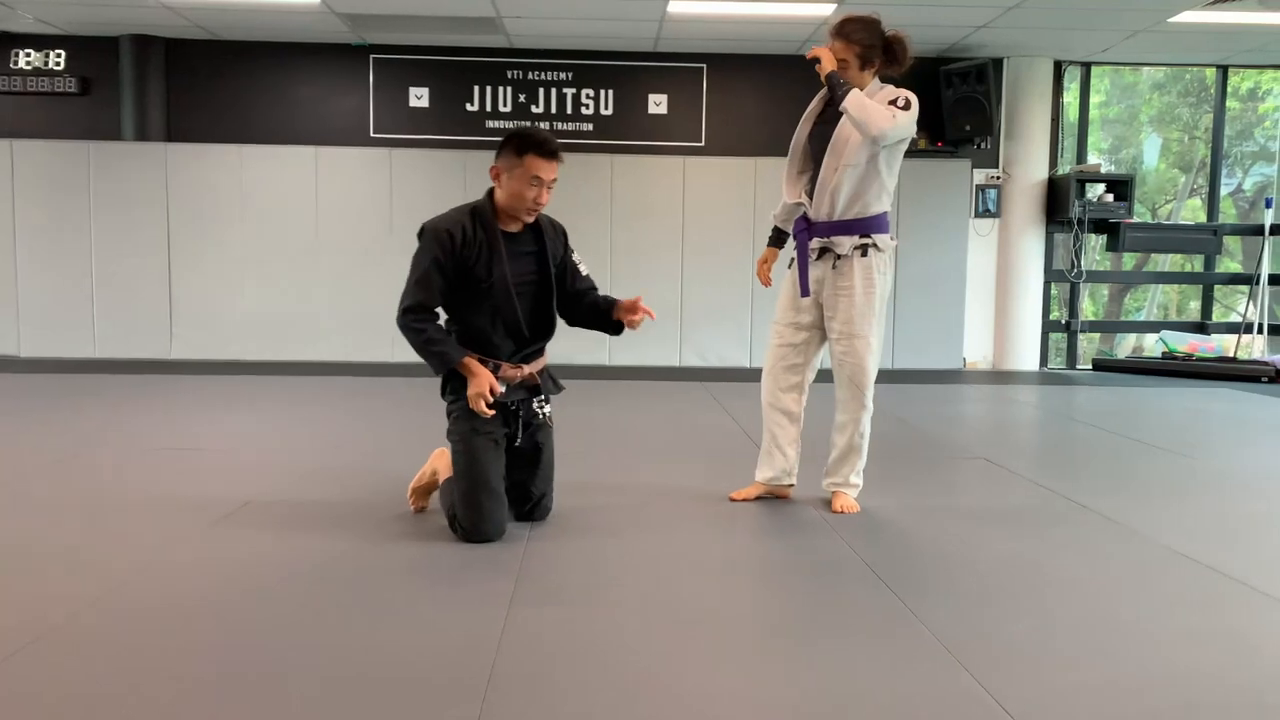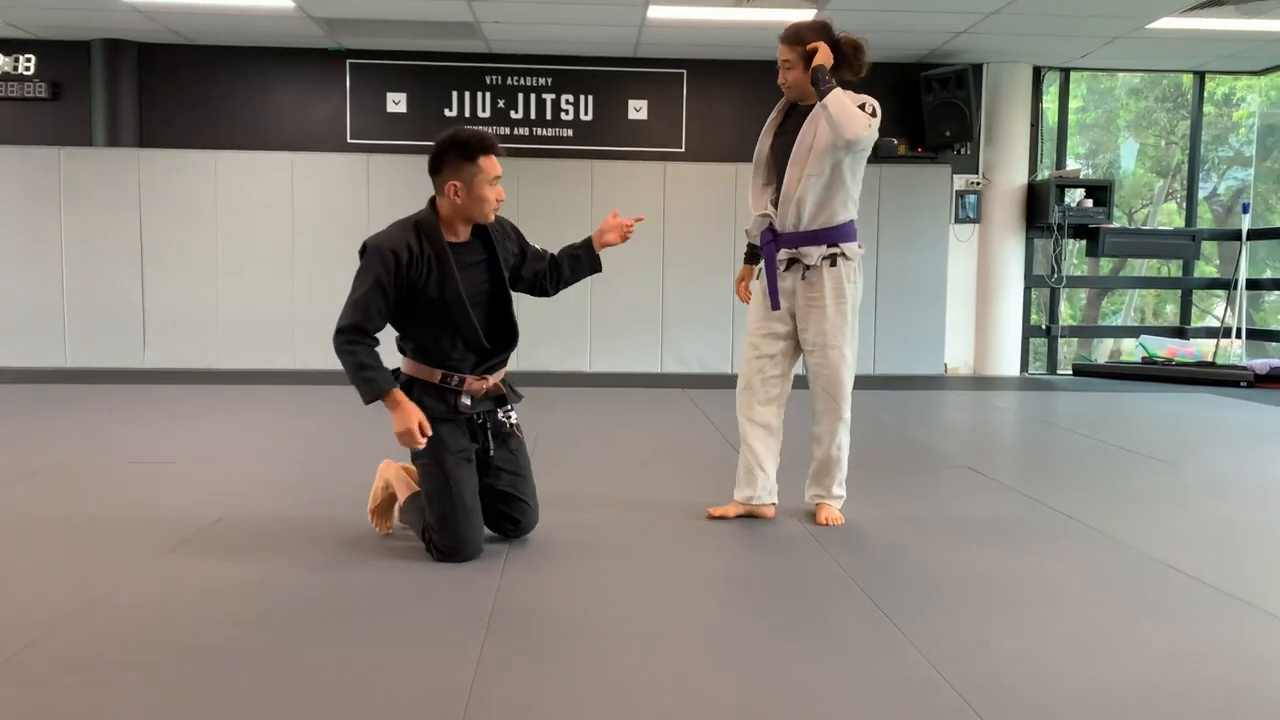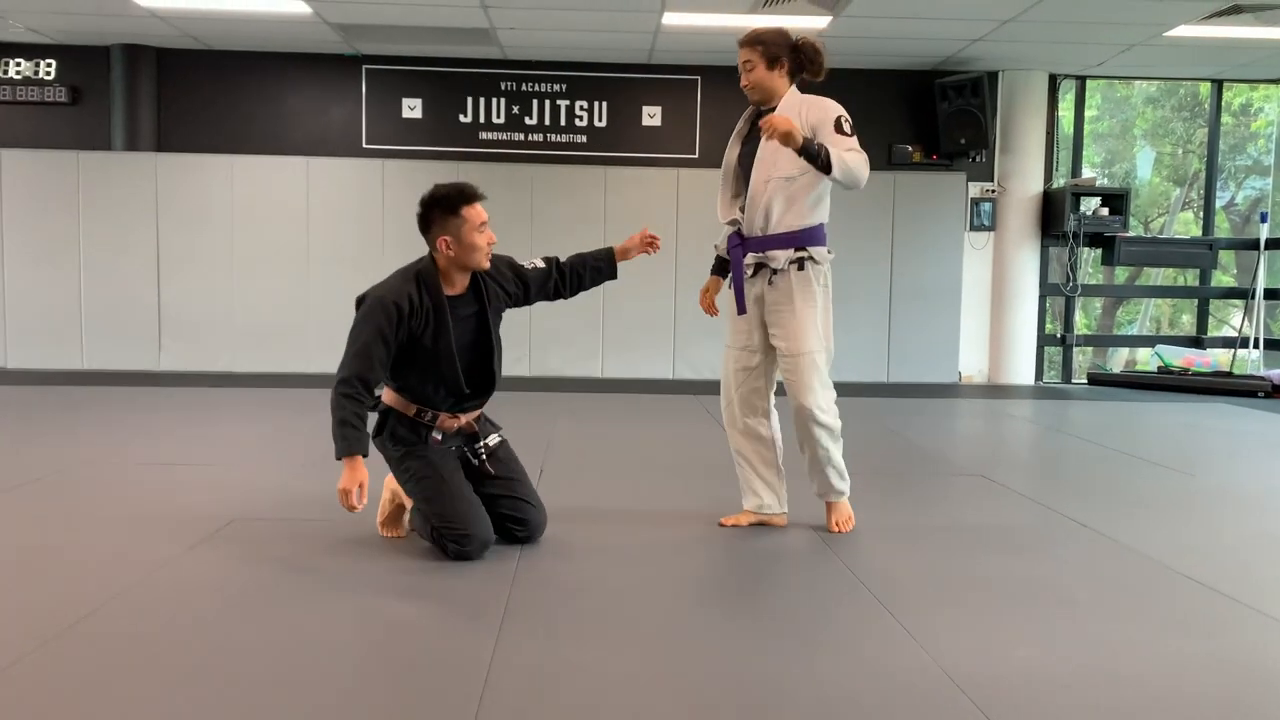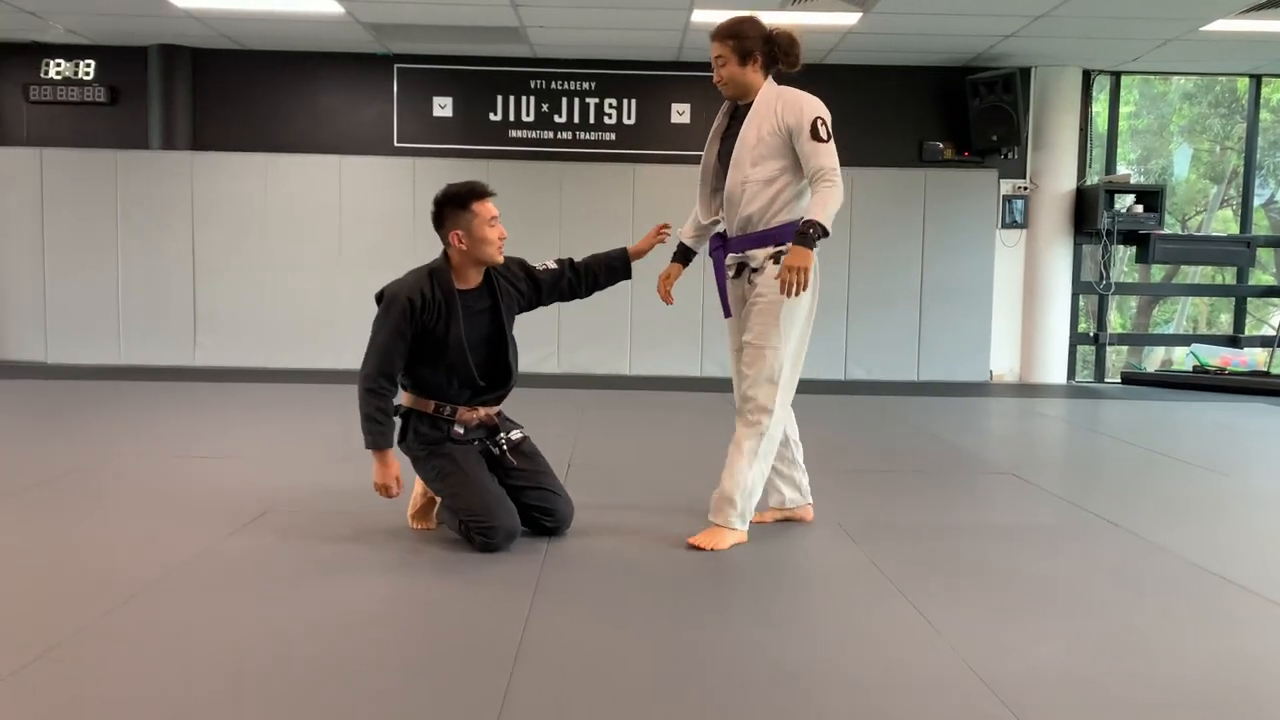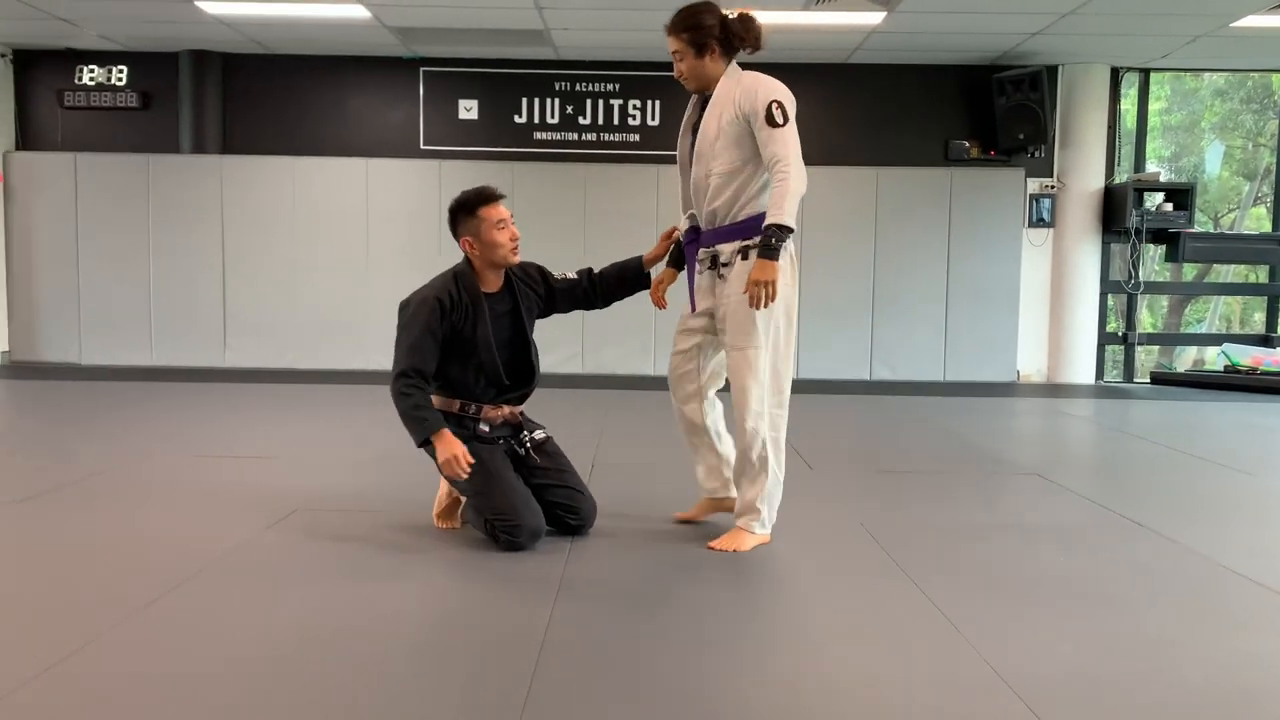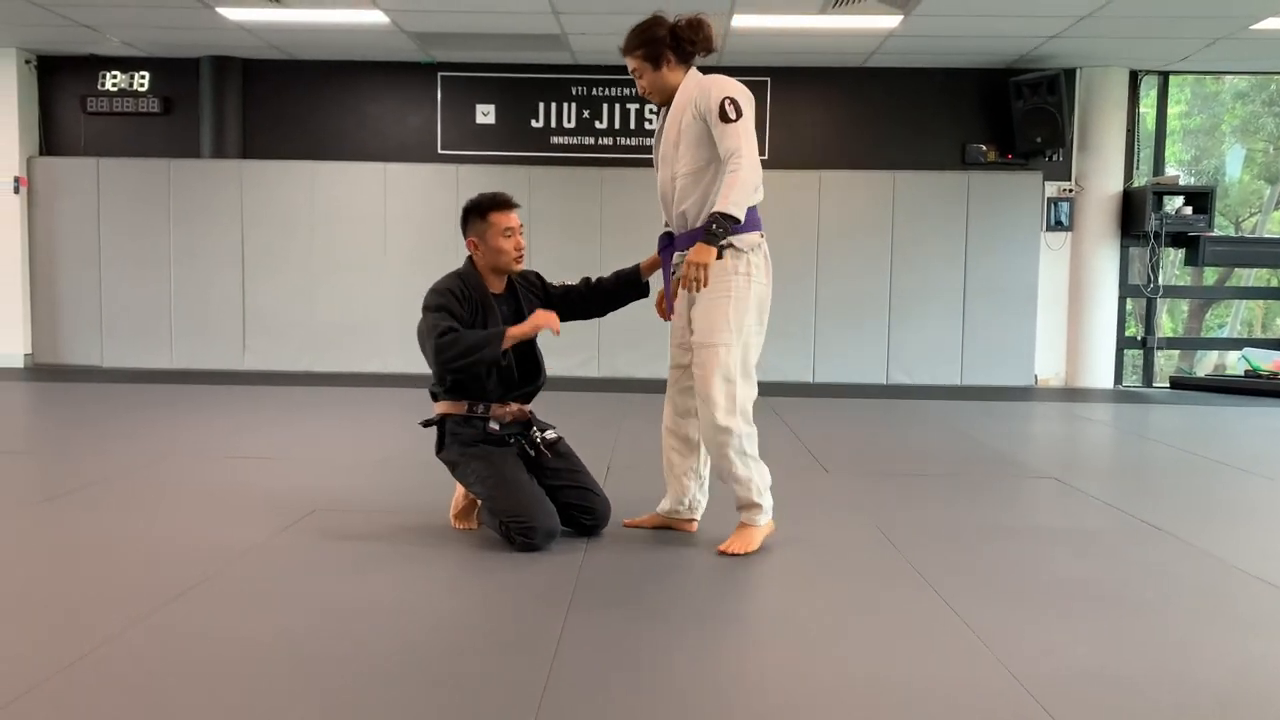
dt=0.4s
person 1, frame 1
left shoulder: (899, 103)
right shoulder: (823, 104)
left elbow: (878, 130)
left wrist: (835, 81)
right wrist: (774, 241)
left hip: (860, 252)
right hip: (813, 249)
left knee: (854, 371)
right knee: (784, 363)
left ankle: (843, 482)
right ankle: (775, 474)
person 1, frame 2
left shoulder: (859, 107)
right shoulder: (783, 114)
left elbow: (853, 136)
left wrist: (822, 79)
right wrist: (751, 258)
left hip: (828, 261)
right hip: (780, 262)
left knee: (831, 383)
right knee: (758, 379)
left ankle: (827, 495)
right ankle: (756, 494)
person 1, frame 3
left shoulder: (819, 112)
right shoulder: (750, 125)
left elbow: (857, 171)
left wrist: (801, 142)
right wrist: (719, 269)
left hip: (797, 265)
right hip: (751, 269)
left knee: (807, 388)
right knee: (742, 392)
left ankle: (835, 493)
right ankle: (765, 502)
person 1, frame 4
left shoulder: (798, 107)
right shoulder: (729, 120)
left elbow: (829, 184)
right elbow: (712, 201)
left wrist: (804, 241)
right wrist: (679, 258)
left hip: (781, 264)
right hip: (738, 266)
left knee: (762, 392)
right knee: (758, 391)
left ankle: (730, 518)
right ankle: (792, 499)
person 1, frame 5
left shoulder: (760, 92)
right shoulder: (702, 107)
left elbow: (788, 174)
left wrist: (769, 252)
right wrist: (673, 263)
left hip: (752, 256)
right hip: (712, 260)
left knee: (755, 390)
right knee: (686, 374)
left ankle: (755, 518)
right ankle: (721, 485)
person 1, frame 6
left shoulder: (718, 92)
right shoulder: (675, 115)
left elbow: (744, 169)
left wrist: (710, 240)
right wrist: (671, 277)
left hip: (730, 257)
right hip: (697, 262)
left knee: (717, 389)
right knee: (683, 392)
left ankle: (756, 508)
right ankle: (683, 506)
person 2, frame 1
left shoulder: (551, 235)
right shoulder: (450, 234)
left elbow: (578, 302)
right elbow: (414, 316)
left wrist: (619, 310)
right wrist: (470, 369)
left hip: (532, 390)
right hip: (477, 389)
left knee: (533, 509)
right knee: (483, 528)
left ankle: (464, 467)
right ankle: (445, 471)
person 2, frame 2
left shoulder: (500, 234)
right shoulder: (396, 249)
left elbow: (544, 276)
right elbow: (351, 335)
left wrist: (596, 244)
right wrist: (396, 403)
left hip: (493, 401)
right hip: (437, 406)
left knee: (518, 522)
right knee: (459, 547)
left ankle: (430, 479)
right ankle: (401, 485)
person 2, frame 3
left shoulder: (495, 276)
right shoulder: (394, 300)
left elbow: (557, 278)
right elbow: (353, 382)
left wrist: (621, 253)
right wrist: (353, 461)
left hip: (472, 429)
right hip: (414, 435)
left knee: (528, 525)
right knee: (470, 541)
left ankle: (439, 496)
right ankle: (407, 498)
person 2, frame 4
left shoulder: (508, 277)
right shoulder: (410, 297)
left elbow: (571, 278)
right elbow: (377, 378)
left wrist: (637, 251)
right wrist: (383, 456)
left hip: (492, 426)
right hip: (436, 434)
left knee: (556, 517)
right knee: (497, 532)
left ankle: (463, 488)
right ankle: (439, 496)
person 2, frame 5
left shoulder: (527, 281)
right shoulder: (438, 299)
left elbow: (591, 289)
right elbow: (408, 379)
left wrist: (653, 258)
right wrist: (440, 437)
left hip: (514, 425)
right hip: (463, 432)
left knee: (579, 516)
right knee: (523, 530)
left ankle: (488, 490)
right ankle: (463, 496)
person 2, frame 6
left shoulder: (526, 286)
right shoulder: (448, 294)
left elbow: (588, 298)
right elbow: (444, 352)
left wrist: (653, 264)
right wrist: (518, 332)
left hip: (523, 426)
right hip: (471, 435)
left knee: (593, 515)
right knee: (538, 531)
left ankle: (502, 489)
right ankle: (478, 496)
